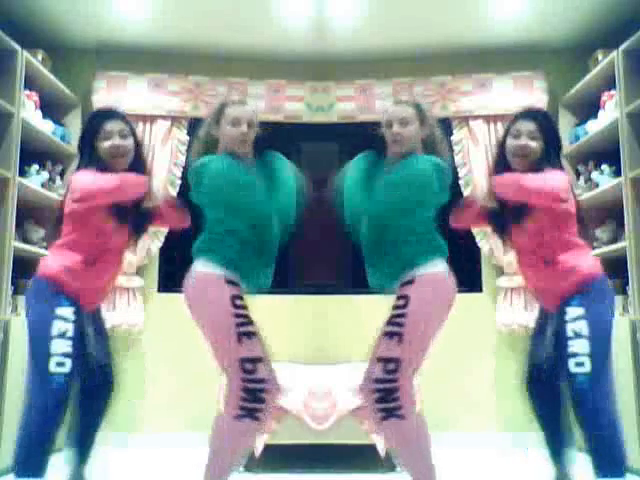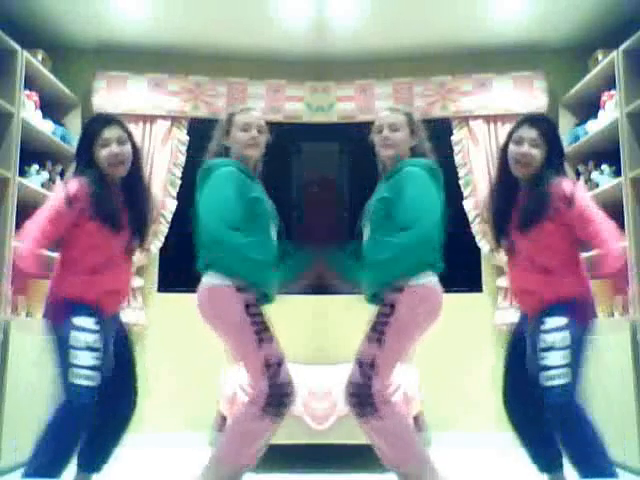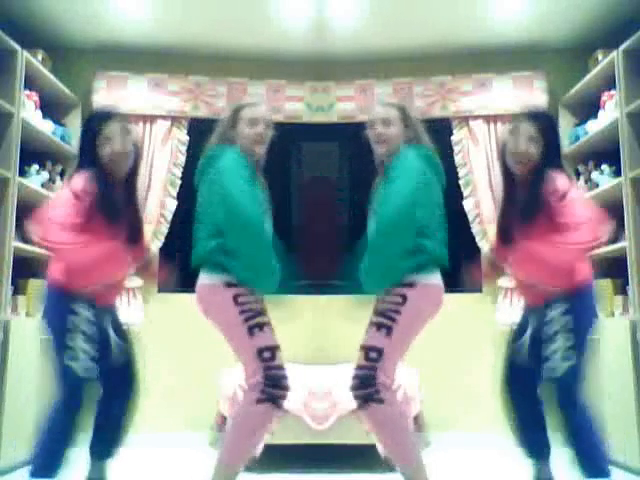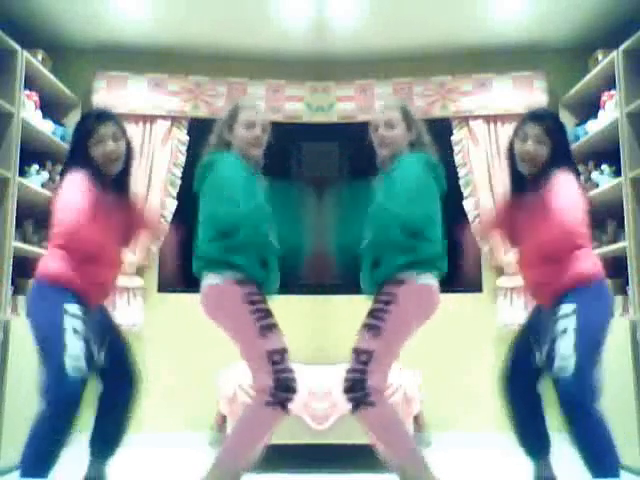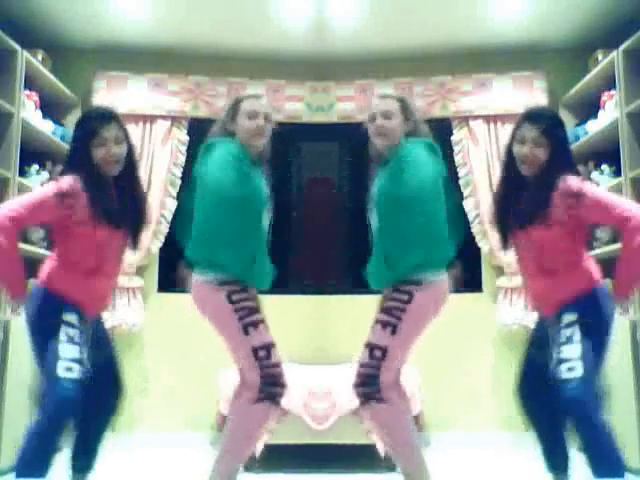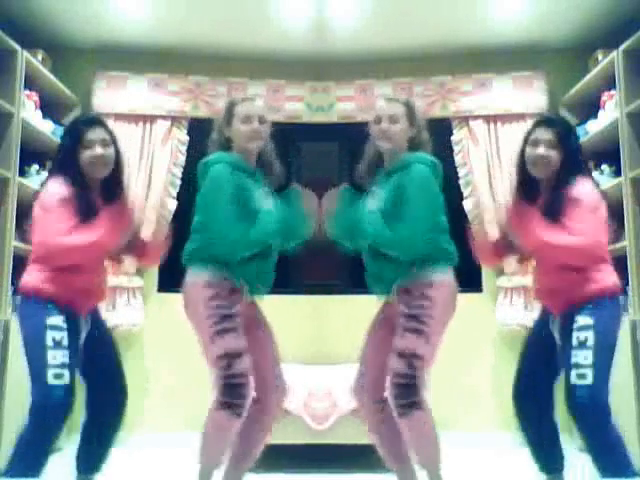
dt=0.7s
person 1, frame 1
left shoulder: (244, 171)
right shoulder: (221, 171)
left elbow: (281, 219)
right elbow: (276, 210)
left wrist: (279, 173)
right wrist: (281, 168)
left hip: (224, 285)
right hip: (215, 282)
left knee: (259, 387)
right knee: (252, 389)
person 1, frame 2
left shoulder: (249, 181)
right shoulder: (226, 177)
right elbow: (219, 235)
right wrist: (268, 271)
left hip: (240, 295)
right hip: (227, 291)
left knee: (272, 391)
right knee: (274, 391)
person 1, frame 3
left shoulder: (249, 174)
right shoulder: (229, 164)
right elbow: (241, 220)
right wrist: (268, 275)
left hip: (242, 289)
right hip: (225, 286)
left knee: (270, 384)
right knee: (269, 382)
person 1, frame 4
left shoulder: (245, 174)
right shoulder: (227, 169)
right elbow: (245, 218)
left hip: (243, 287)
right hip: (231, 285)
left knee: (276, 385)
right knee: (278, 384)
person 1, frame 5
left shoulder: (253, 168)
right shoulder: (228, 157)
right elbow: (214, 190)
right wrist: (207, 258)
left hip: (239, 285)
right hip: (221, 284)
left knee: (257, 383)
right knee: (268, 382)
person 1, frame 6
left shoulder: (262, 177)
right shoulder: (221, 175)
left elbow: (276, 238)
right elbow: (231, 240)
left wrist: (301, 217)
right wrist: (288, 216)
left hip: (239, 291)
right hip: (211, 285)
left knee: (272, 389)
right knee: (235, 386)
person 2, frame 1
left shoulder: (418, 170)
right shoulder: (394, 170)
left elbow: (363, 207)
right elbow: (358, 219)
left wrist: (359, 168)
right wrist: (360, 172)
left hip: (424, 283)
right hip: (415, 286)
left knee: (388, 388)
right knee: (377, 388)
person 2, frame 2
left shoulder: (413, 177)
right shoulder: (390, 181)
left elbow: (421, 234)
left wrist: (368, 273)
right wrist: (344, 264)
left hip: (412, 292)
right hip: (399, 296)
left knee: (365, 391)
right knee: (367, 392)
person 2, frame 3
left shoulder: (410, 163)
right shoulder: (391, 173)
left elbow: (399, 218)
left wrist: (371, 275)
left hip: (413, 286)
right hip: (397, 288)
left knee: (370, 381)
right knee: (369, 384)
person 2, frame 4
left shoulder: (411, 169)
right shoulder: (395, 174)
left elbow: (392, 217)
right elbow: (381, 228)
left hip: (408, 285)
right hip: (397, 287)
left knee: (361, 384)
right knee: (363, 385)
person 2, frame 5
left shoulder: (412, 157)
right shoulder: (387, 168)
left elbow: (426, 188)
left wrist: (432, 257)
left hip: (418, 283)
right hip: (401, 284)
left knee: (371, 382)
right knee: (383, 383)
person 2, frame 6
left shoulder: (418, 174)
right shoulder: (377, 178)
left elbow: (409, 240)
right elbow: (365, 237)
left wrist: (351, 217)
right wrist: (337, 217)
left hip: (427, 286)
right hip: (400, 290)
left knee: (405, 386)
right knee: (366, 389)
person 3, frame 1
left shoulder: (554, 179)
right shoulder: (505, 198)
left elbow: (535, 187)
right elbow: (459, 219)
left wrist: (497, 183)
right wrist: (482, 199)
left hip: (584, 294)
right hip: (551, 303)
left knee: (587, 388)
right knee: (540, 385)
person 3, frame 2
left shoulder: (561, 191)
right shoulder: (508, 195)
left elbow: (606, 238)
left hip: (562, 309)
right hip: (531, 313)
left knee: (558, 401)
right knee: (518, 399)
person 3, frame 3
left shoulder: (555, 185)
right shoulder: (516, 191)
left elbow: (588, 230)
left wrist: (536, 260)
right wrist: (494, 260)
left hip: (567, 299)
right hip: (537, 304)
left knee: (566, 392)
right knee: (518, 384)
person 3, frame 4
left shoulder: (561, 181)
right shoulder: (523, 191)
left elbow: (566, 225)
right elbow: (498, 223)
left wrist: (523, 229)
right wrist: (483, 230)
left hip: (581, 295)
right hip: (548, 302)
left knee: (574, 390)
right knee: (517, 380)
person 3, frame 5
left shoulder: (569, 189)
right shoulder: (514, 193)
left hip: (580, 305)
right hip: (551, 310)
left knee: (577, 398)
right knee: (532, 392)
person 3, frame 6
left shoulder: (581, 191)
right shoulder: (528, 200)
left elbow: (589, 248)
right elbow: (493, 256)
left wrist: (527, 229)
right wrist: (480, 234)
left hip: (593, 305)
right hip: (555, 310)
left knee: (586, 401)
right knee: (528, 396)
person 4, frame 1
left shoulder: (134, 198)
right shoulder: (85, 179)
left elbow: (180, 219)
right elbow: (108, 187)
left wrist: (156, 199)
right wrist: (143, 183)
left hip: (88, 303)
right hip: (55, 293)
left knee: (100, 385)
right knee: (52, 389)
person 4, frame 2
left shoulder: (130, 195)
right shoulder: (78, 191)
right elbow: (33, 238)
left hip: (109, 313)
right hip: (77, 309)
left knee: (122, 399)
right knee: (81, 402)
person 4, frame 3
left shoulder: (123, 191)
right shoulder: (84, 185)
right elbow: (49, 229)
left wrist: (146, 261)
right wrist: (105, 260)
left hip: (102, 304)
right hip: (72, 299)
left knee: (121, 383)
right knee: (73, 390)
person 4, frame 4
left shoulder: (116, 190)
right shoulder: (78, 181)
right elbow: (72, 226)
left wrist: (154, 229)
right wrist: (119, 227)
left hip: (90, 303)
right hip: (58, 295)
left knee: (122, 380)
right knee: (65, 389)
person 4, frame 5
left shoulder: (125, 192)
right shoulder: (70, 188)
left hip: (89, 310)
right hip: (59, 305)
left knee: (107, 392)
right knee: (63, 398)
person 4, frame 6
left shoulder: (111, 200)
right shoulder: (58, 192)
left elbow: (147, 255)
right elbow: (50, 248)
left wrist: (157, 239)
right wrist: (112, 229)
left hip: (84, 311)
right hip: (46, 304)
left knee: (111, 397)
right knee: (54, 400)
